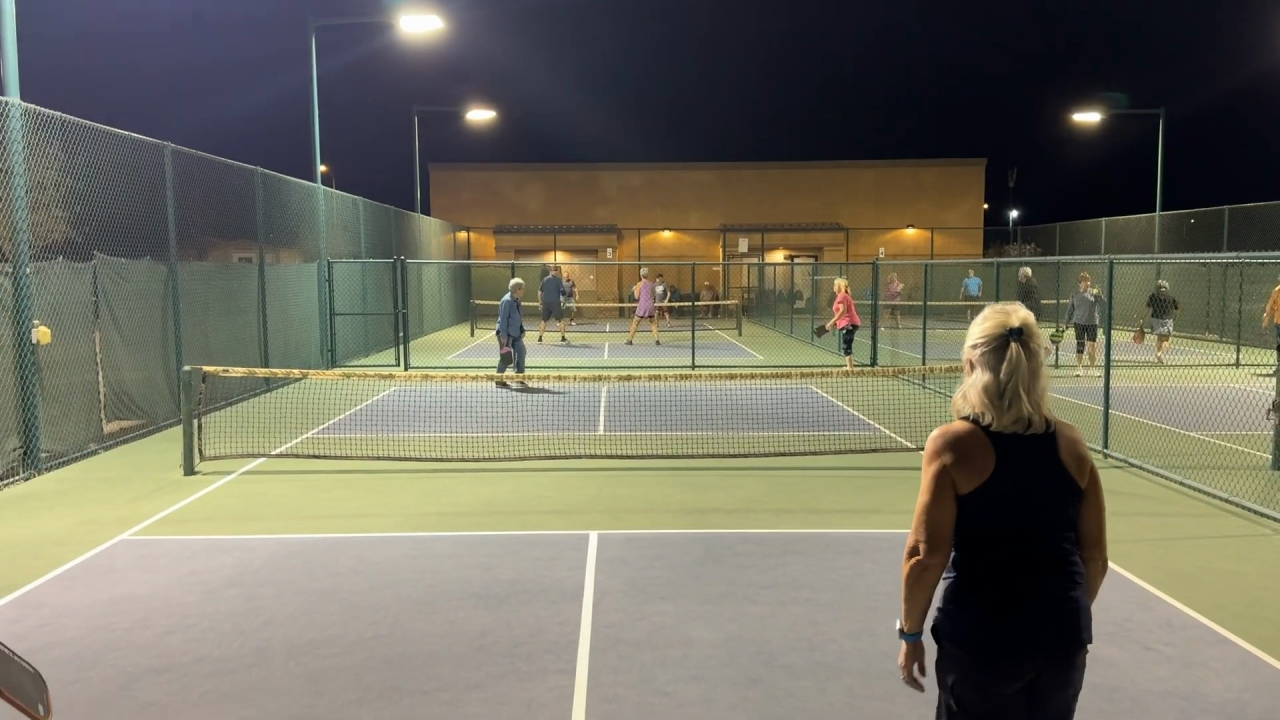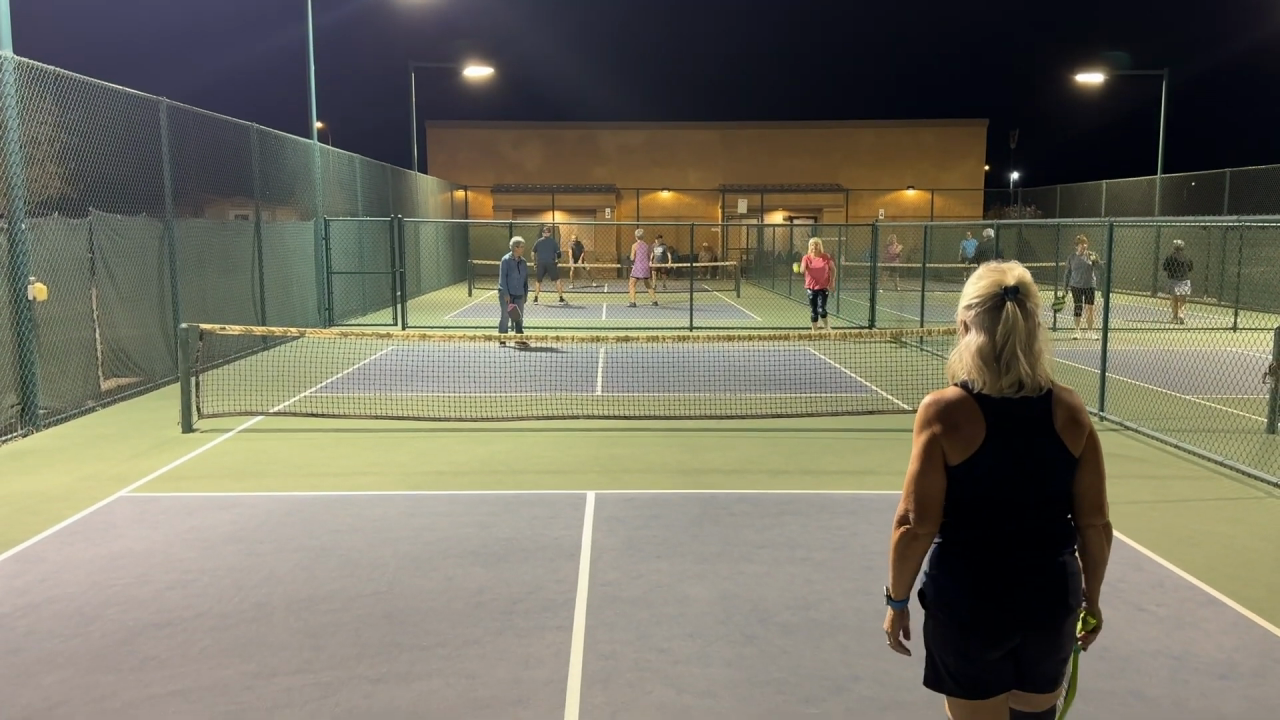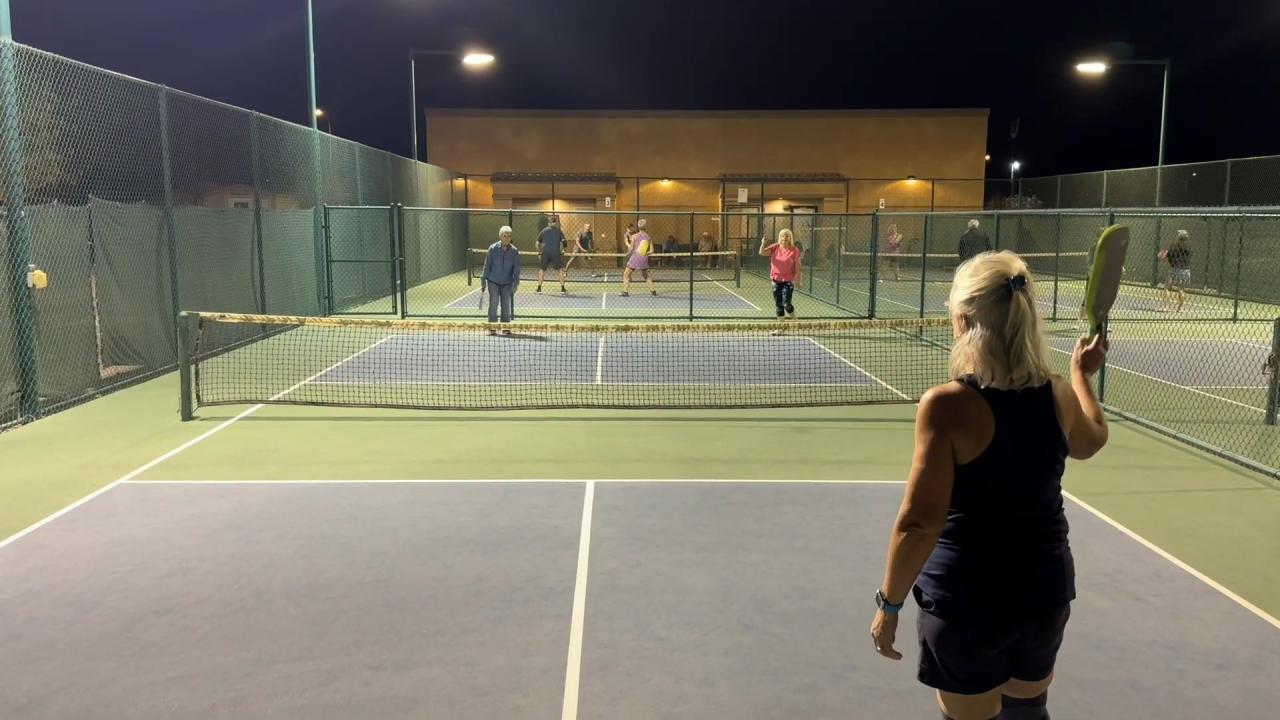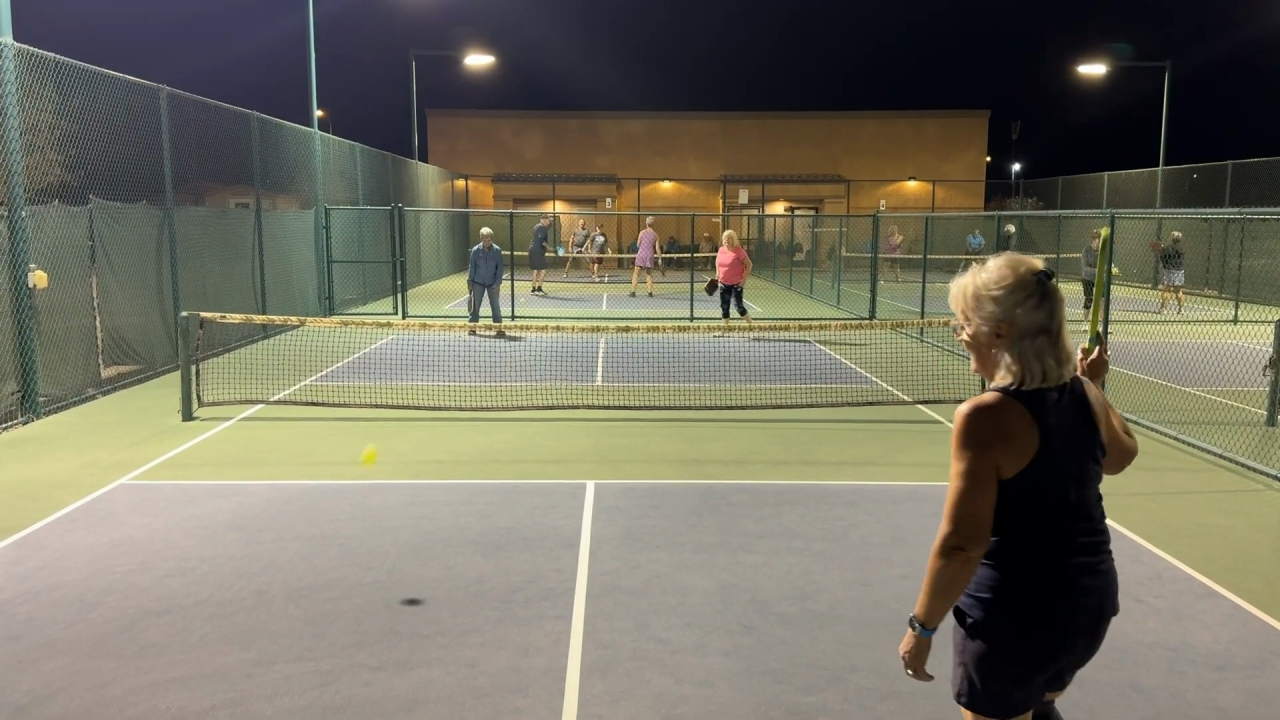
dt=1s
person 1, frame 1
left shoulder: (952, 444)
right shoulder: (1071, 444)
left elbow: (927, 556)
right elbow: (1095, 556)
left wrist: (911, 633)
left hip: (980, 639)
right hip: (1062, 635)
person 1, frame 2
left shoulder: (944, 411)
right shoulder: (1069, 409)
left elbow: (915, 526)
right elbow: (1094, 523)
left wrist: (897, 600)
right wrist: (1091, 597)
left hip: (968, 605)
right hip: (1050, 599)
person 1, frame 3
left shoulder: (946, 404)
right shoulder: (1059, 394)
left elbow: (920, 523)
right elbow: (1091, 441)
left wrist: (888, 603)
right wrist: (1083, 373)
left hip: (966, 597)
right hip: (1045, 589)
person 1, frame 4
left shoulder: (986, 417)
right shoulder: (1085, 396)
left elbow: (961, 545)
right elbow: (1122, 454)
left wrist: (921, 627)
left hip: (1010, 616)
right hip: (1088, 601)
